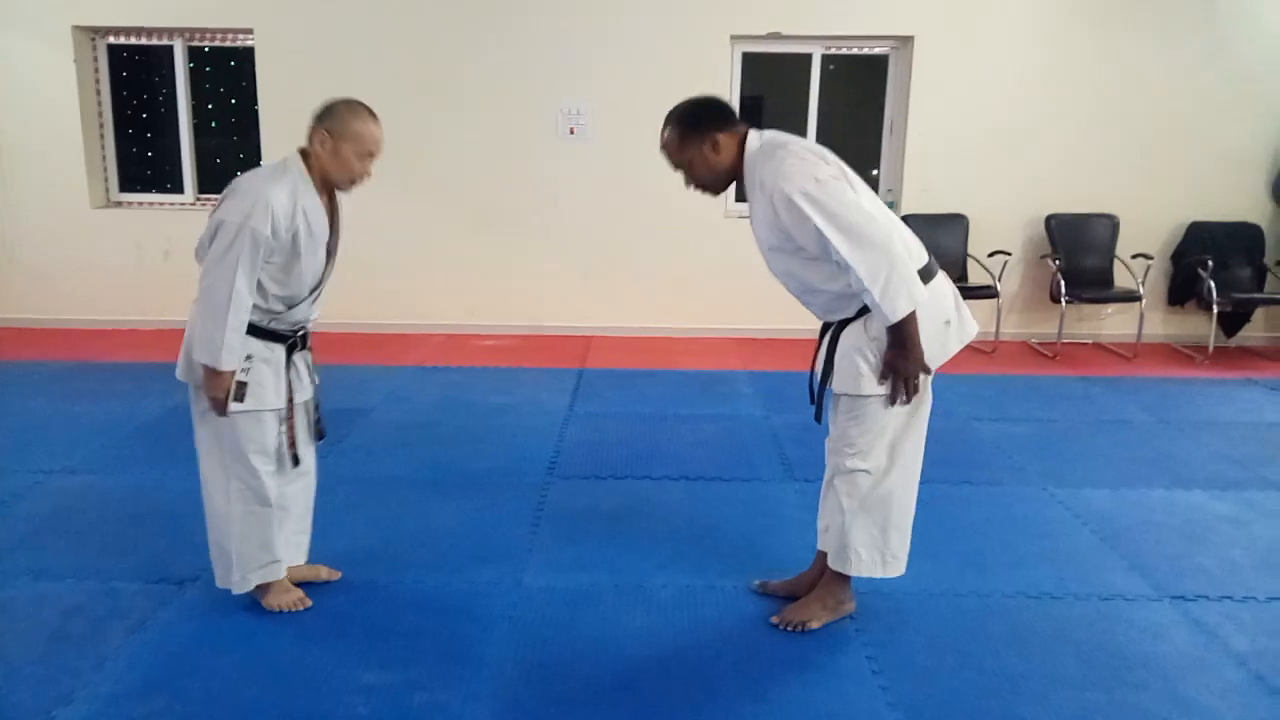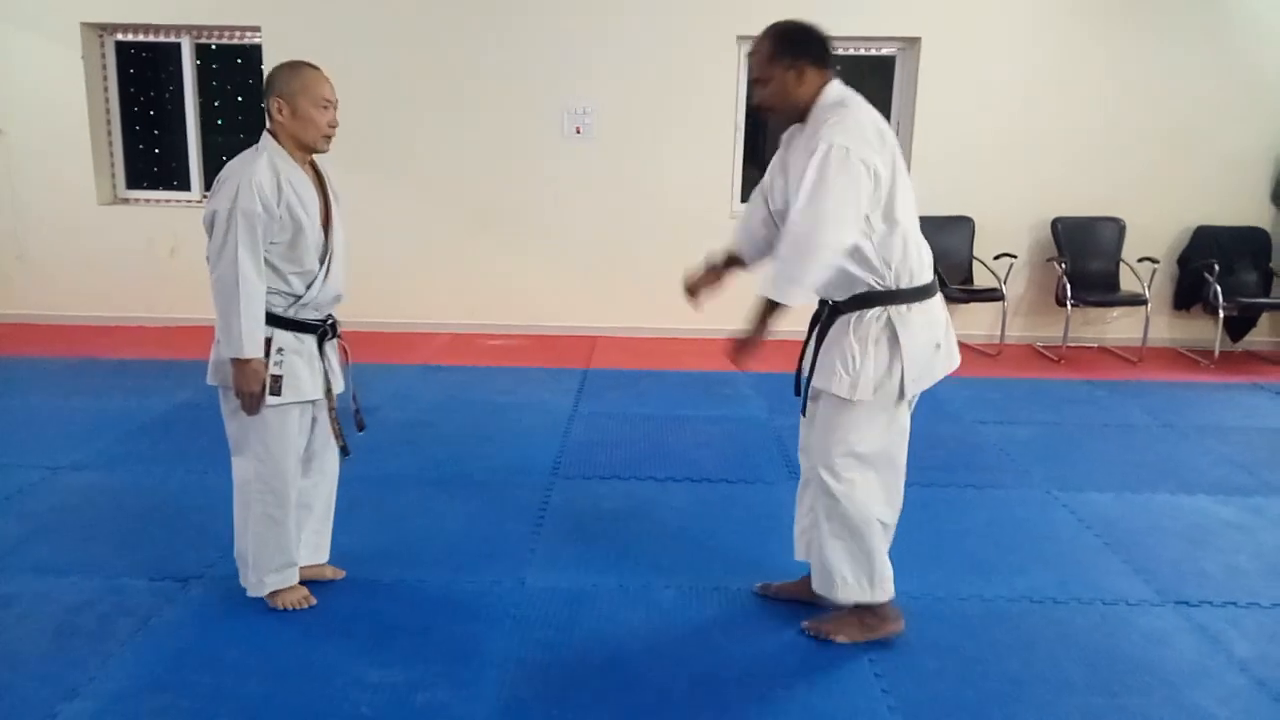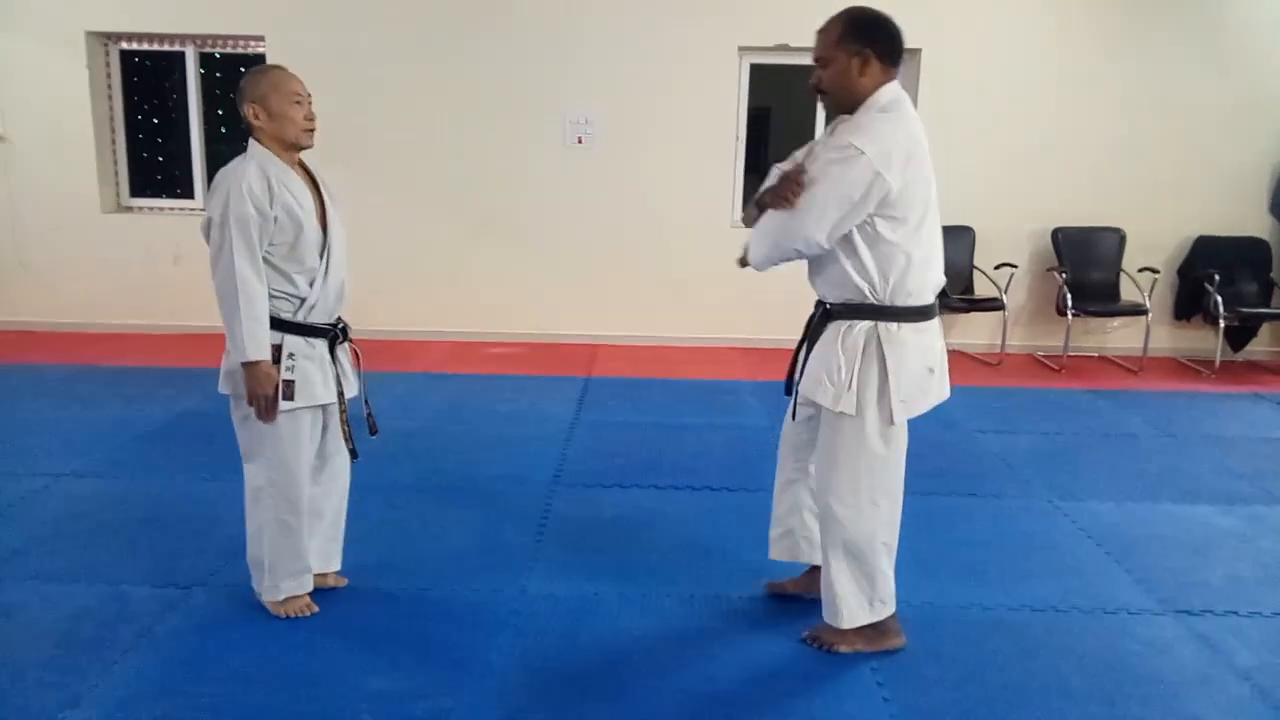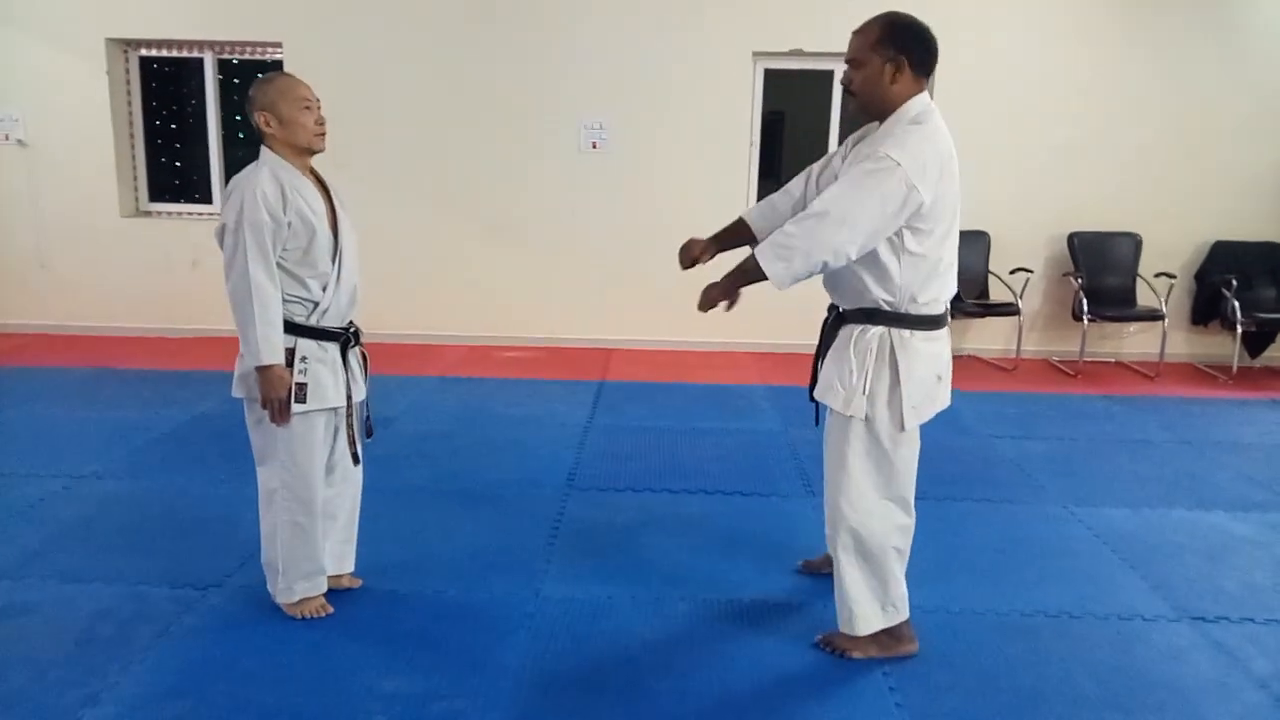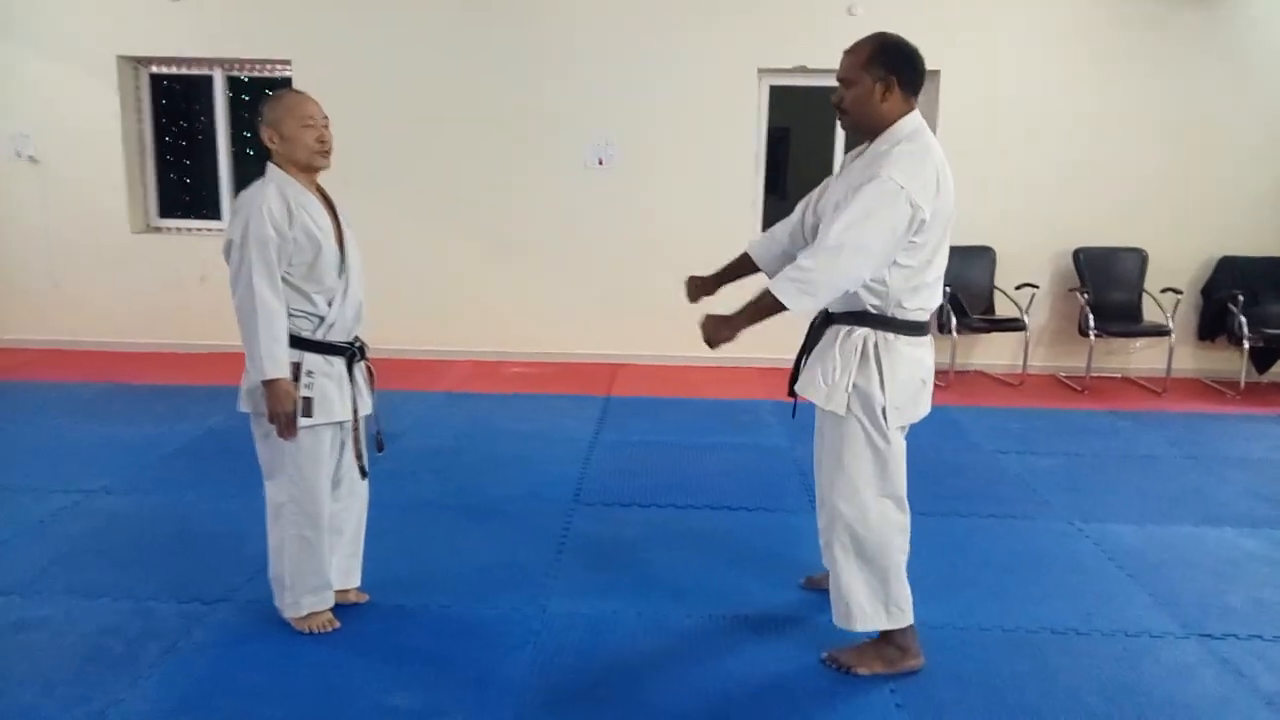
dt=0.3s
person 1, frame 1
left shoulder: (787, 174)
right shoulder: (764, 168)
left elbow: (877, 249)
left wrist: (907, 344)
right wrist: (889, 335)
left hip: (897, 319)
right hip: (865, 320)
left knee: (869, 456)
right knee: (849, 450)
left ankle: (836, 586)
right ankle: (825, 569)
person 1, frame 2
left shoulder: (842, 134)
right shoulder: (809, 131)
left elbow: (813, 244)
right elbow: (769, 217)
left wrist: (759, 325)
right wrist: (719, 267)
left hip: (885, 328)
right hip: (857, 320)
left knee: (846, 466)
right knee: (826, 458)
left ankle: (875, 608)
right ankle: (826, 576)
person 1, frame 3
left shoulder: (871, 143)
right shoulder: (861, 126)
left elbow: (795, 229)
right elbow: (773, 204)
left wrist: (755, 246)
right wrist: (776, 193)
left hip: (877, 342)
right hip: (852, 330)
left knee: (854, 484)
right knee: (804, 452)
left ankle: (875, 620)
right ankle: (821, 572)
person 1, frame 4
left shoulder: (908, 153)
right shoulder: (879, 138)
left elbow: (816, 235)
right elbow: (799, 199)
left wrist: (728, 283)
right wrist: (714, 244)
left hip: (887, 348)
right hip: (869, 335)
left knee: (866, 483)
right knee: (855, 470)
left ankle: (887, 626)
right ankle: (853, 558)
person 1, frame 5
left shoulder: (906, 168)
right shoulder: (875, 156)
left elbow: (830, 262)
right elbow: (799, 229)
left wrist: (735, 322)
right wrist: (717, 279)
left hip: (874, 352)
right hip: (856, 342)
left knee: (862, 489)
right knee: (847, 480)
left ankle: (896, 638)
right ankle: (853, 573)
person 2, frame 1
left shoulder: (321, 195)
right shoulder: (265, 197)
right elbow: (225, 283)
right wrist: (218, 367)
left hip: (285, 351)
right hip: (240, 355)
left knee: (295, 461)
right knee: (249, 468)
left ankle: (287, 558)
right ankle: (261, 574)
person 2, frame 2
left shoulder: (314, 176)
right shoulder: (250, 177)
right elbow: (235, 273)
right wrist: (245, 358)
left hip: (313, 345)
right hip: (269, 350)
left knee: (317, 460)
right knee: (271, 469)
left ankle: (304, 556)
right ankle: (271, 576)
person 2, frame 3
left shoulder: (305, 178)
right shoulder: (243, 182)
right elbow: (238, 279)
right wrist: (255, 363)
left hip: (323, 350)
right hip: (280, 355)
left knee: (328, 467)
right knee: (282, 476)
left ankle: (312, 564)
right ankle: (281, 584)
person 2, frame 4
left shoulder: (316, 184)
right shoulder: (257, 188)
right elbow: (252, 284)
right wrist: (268, 366)
left hip: (335, 354)
right hip: (292, 359)
left knee: (341, 469)
right knee: (295, 478)
left ankle: (329, 566)
right ankle: (294, 584)
person 2, frame 5
left shoulder: (320, 200)
right shoulder: (264, 204)
right elbow: (258, 298)
right wrist: (275, 379)
left hip: (340, 367)
right hip: (299, 372)
left knee: (346, 483)
right knee: (302, 492)
left ankle: (336, 580)
right ankle: (302, 599)
